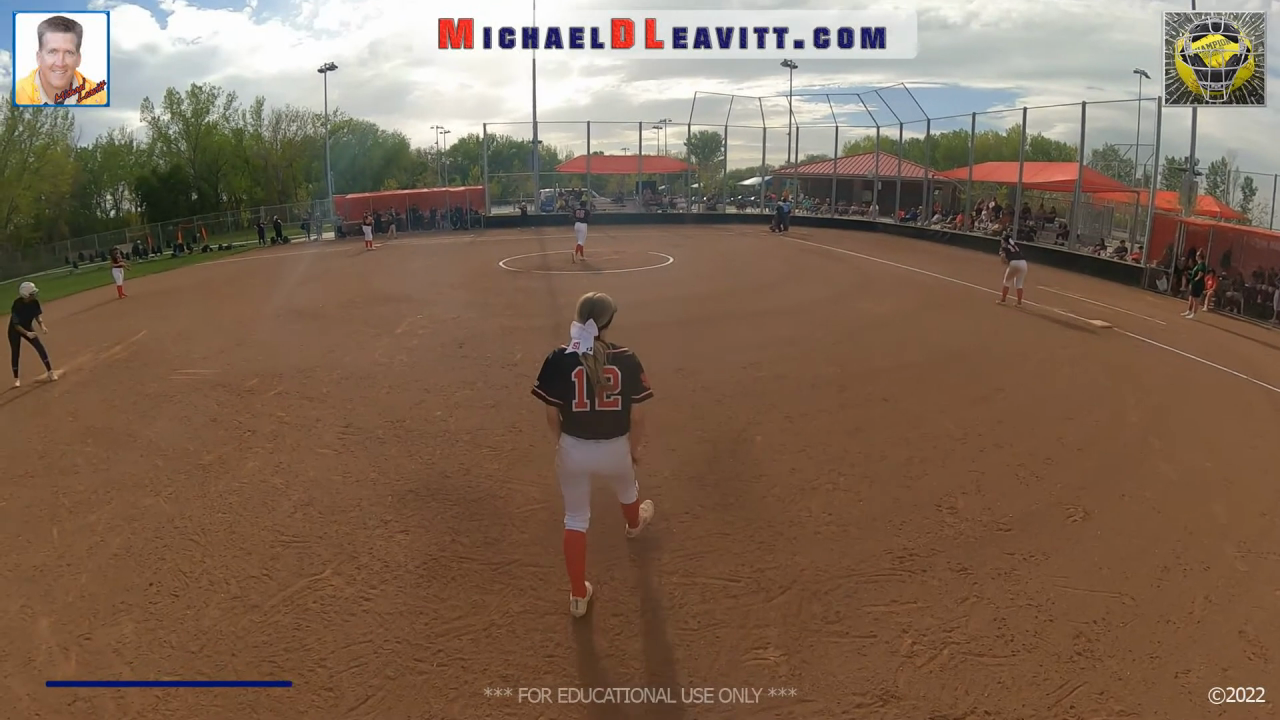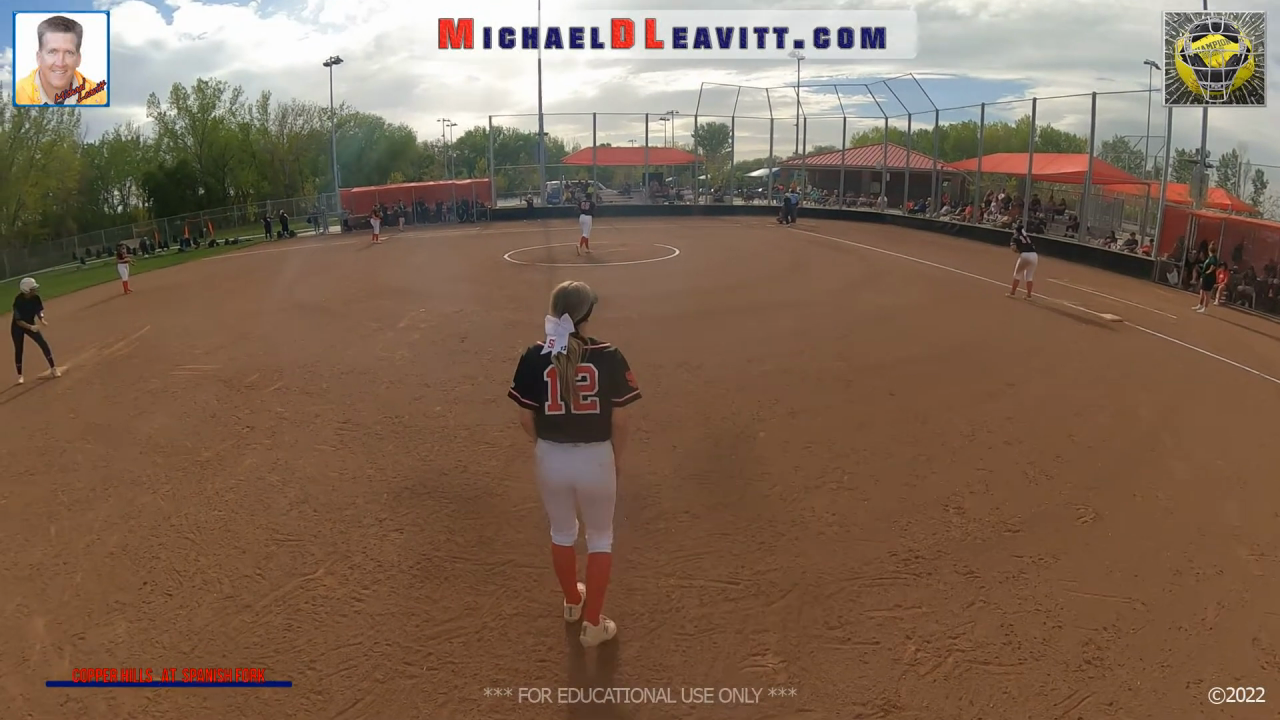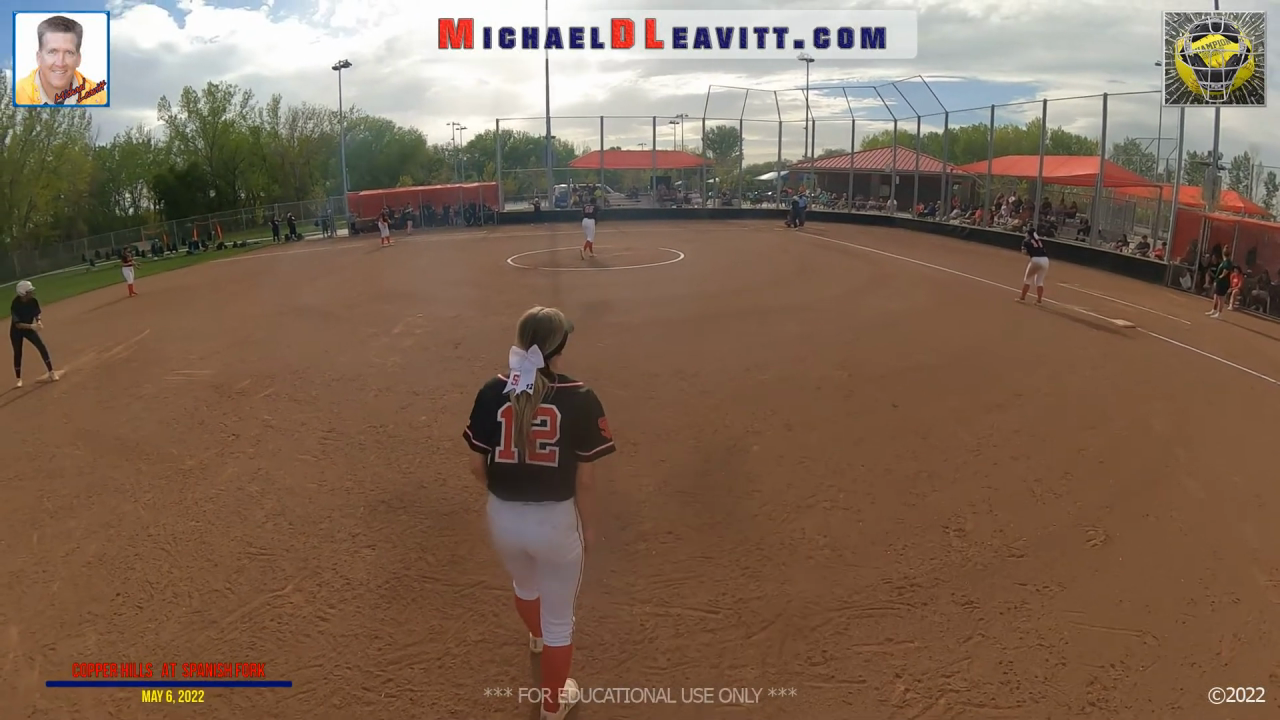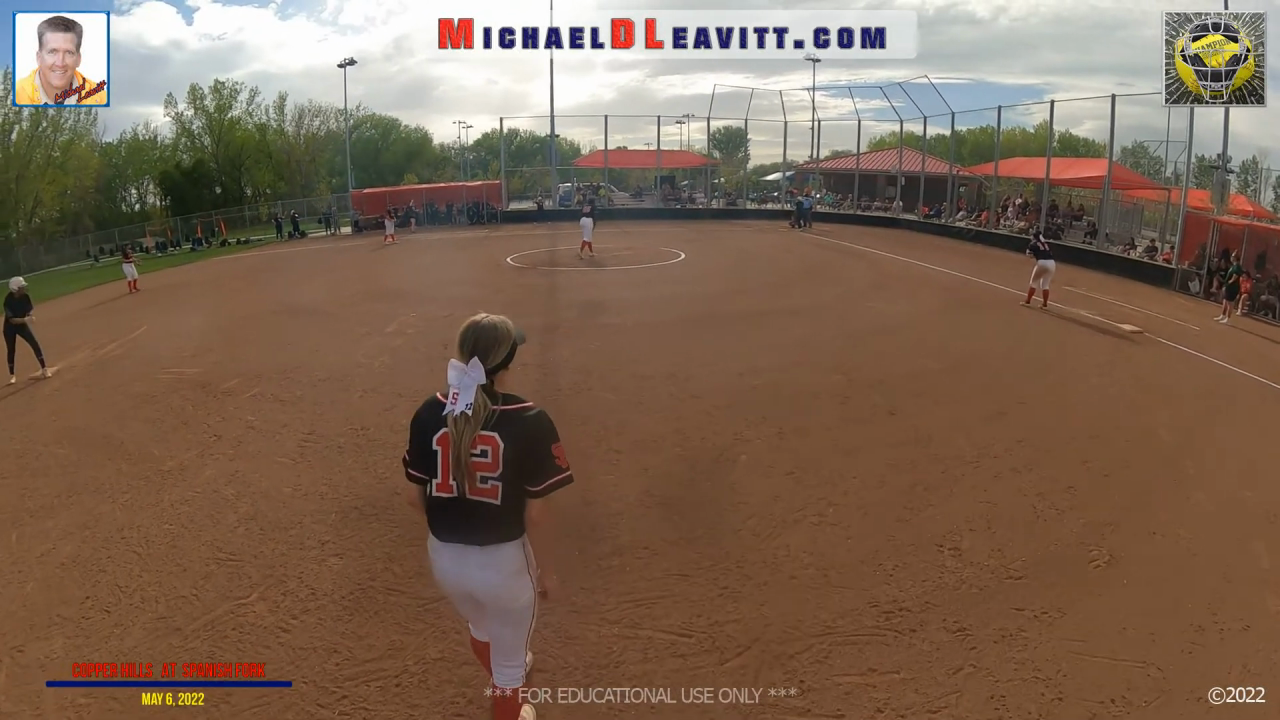
dt=0.4s
person 1, frame 1
left shoulder: (559, 360)
right shoulder: (626, 361)
left elbow: (551, 415)
right elbow: (636, 416)
right wrist: (635, 447)
left hip: (573, 450)
right hip: (614, 448)
left knee: (575, 520)
right knee: (627, 490)
right ankle: (635, 525)
person 1, frame 2
left shoulder: (534, 357)
right shoulder: (608, 357)
left elbow: (526, 419)
right elbow: (619, 420)
right wrist: (617, 458)
left hip: (551, 459)
right hip: (595, 458)
left knee: (562, 532)
right knee: (600, 535)
left ankle: (572, 602)
right ankle: (593, 624)
person 1, frame 3
left shoulder: (492, 393)
right shoulder: (579, 399)
left elbow: (478, 466)
right elbow: (584, 480)
right wrist: (586, 524)
left hip: (503, 519)
right hip: (556, 521)
left knee: (525, 584)
right knee: (558, 622)
left ankle: (538, 637)
person 1, frame 4
left shoulder: (430, 413)
right shoulder: (530, 422)
left elbow: (415, 497)
right elbow: (535, 515)
right wrist: (544, 568)
left hip: (444, 558)
right hip: (504, 561)
left knee: (481, 626)
right knee: (510, 662)
left ankle: (502, 680)
